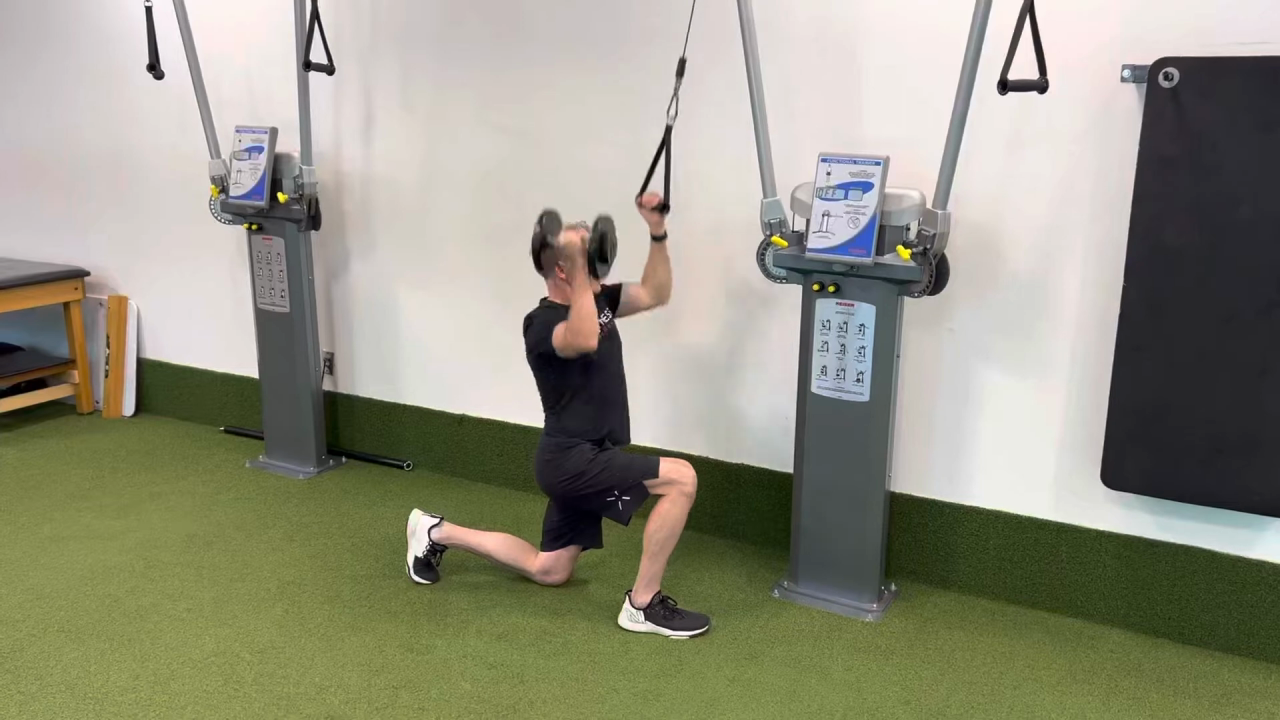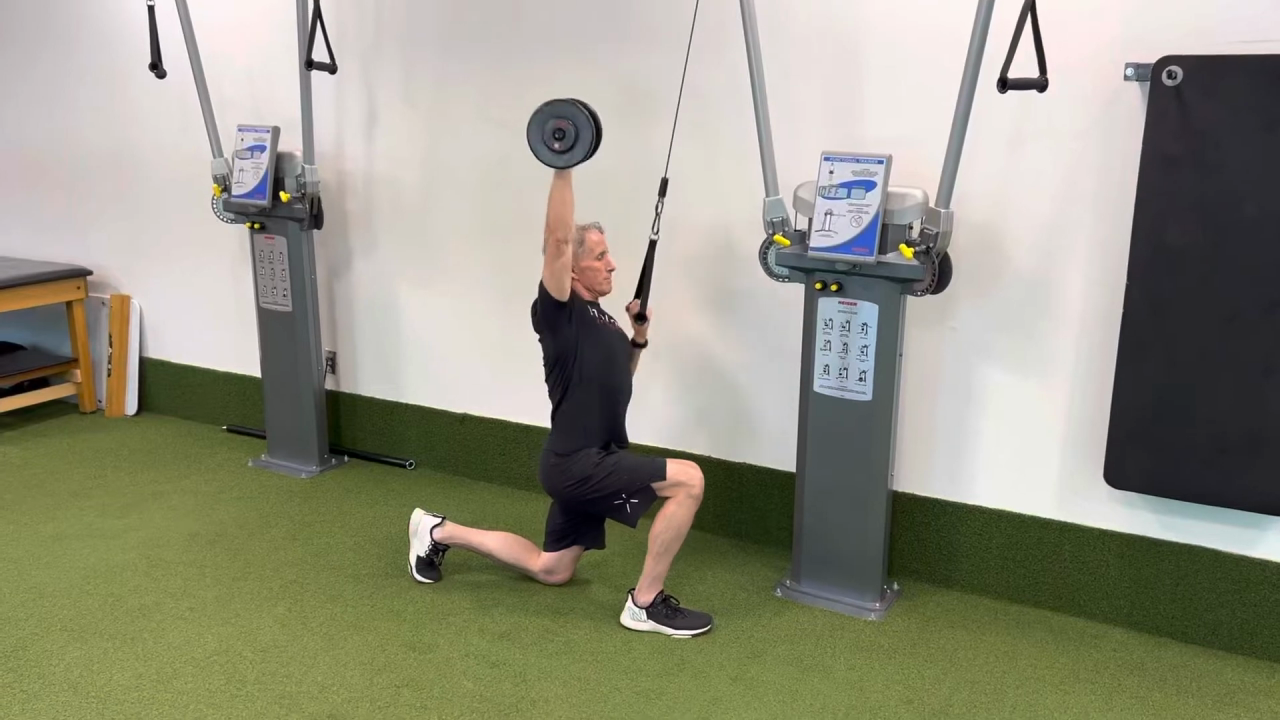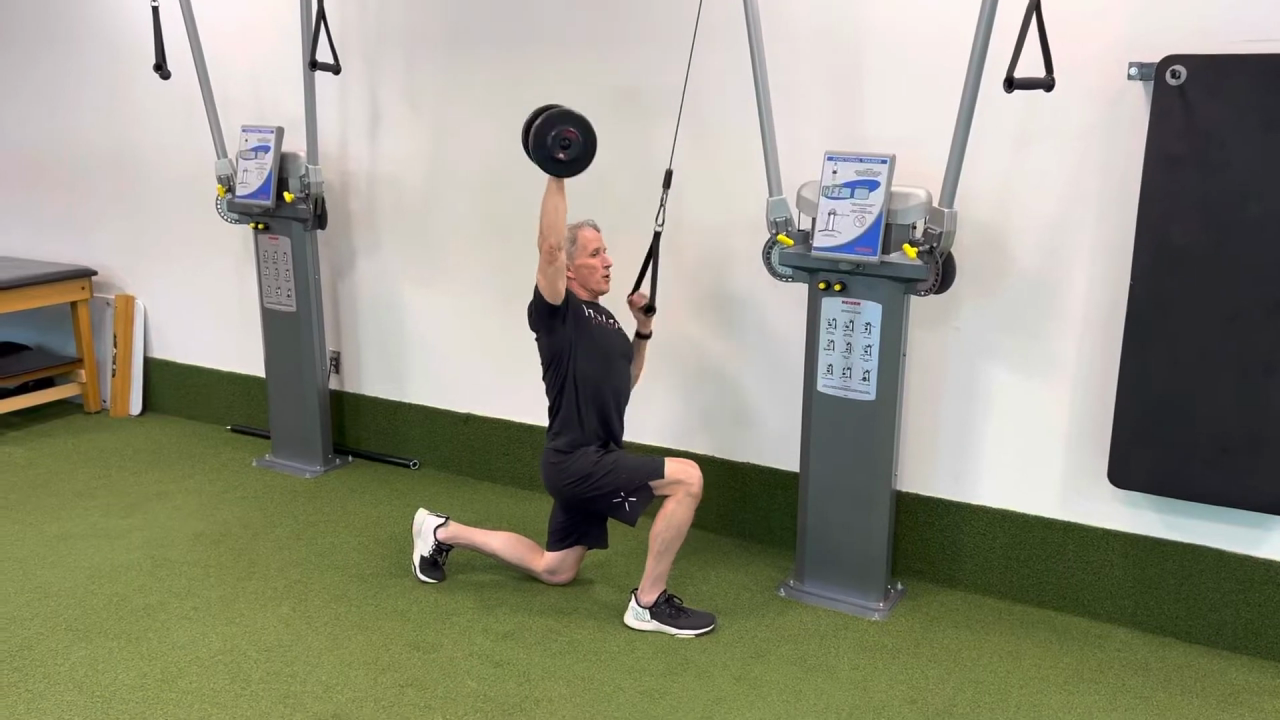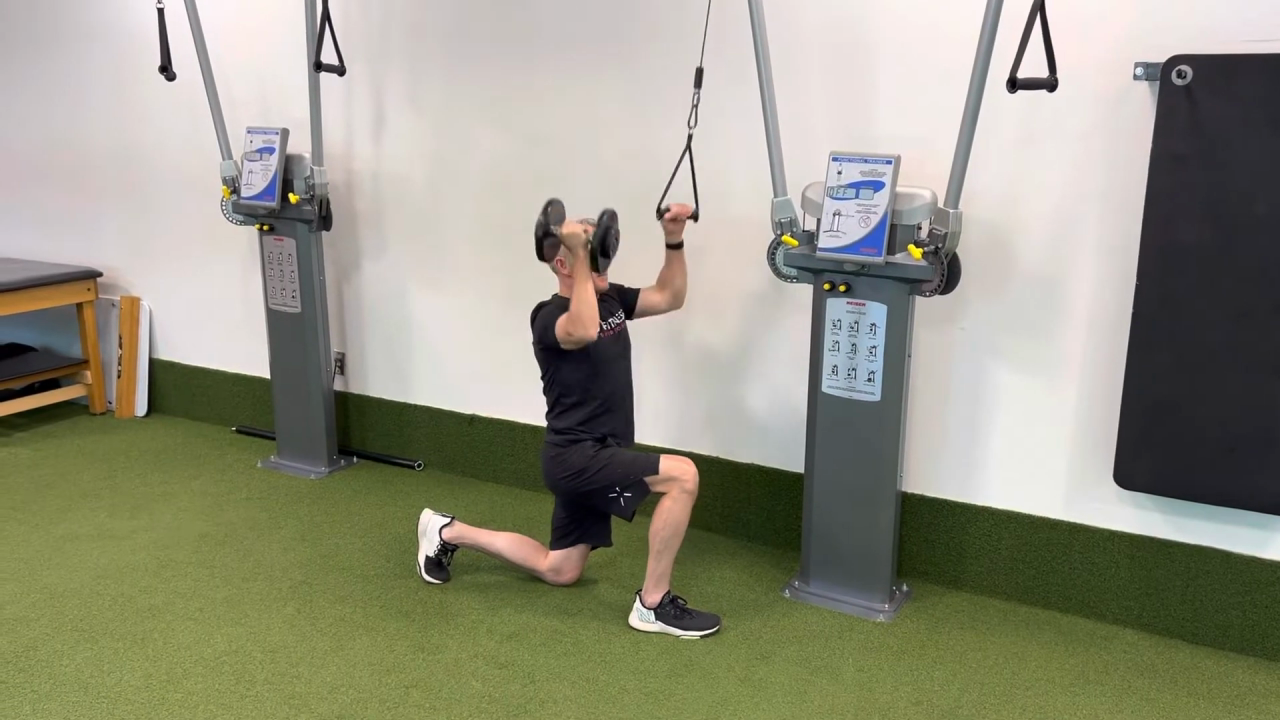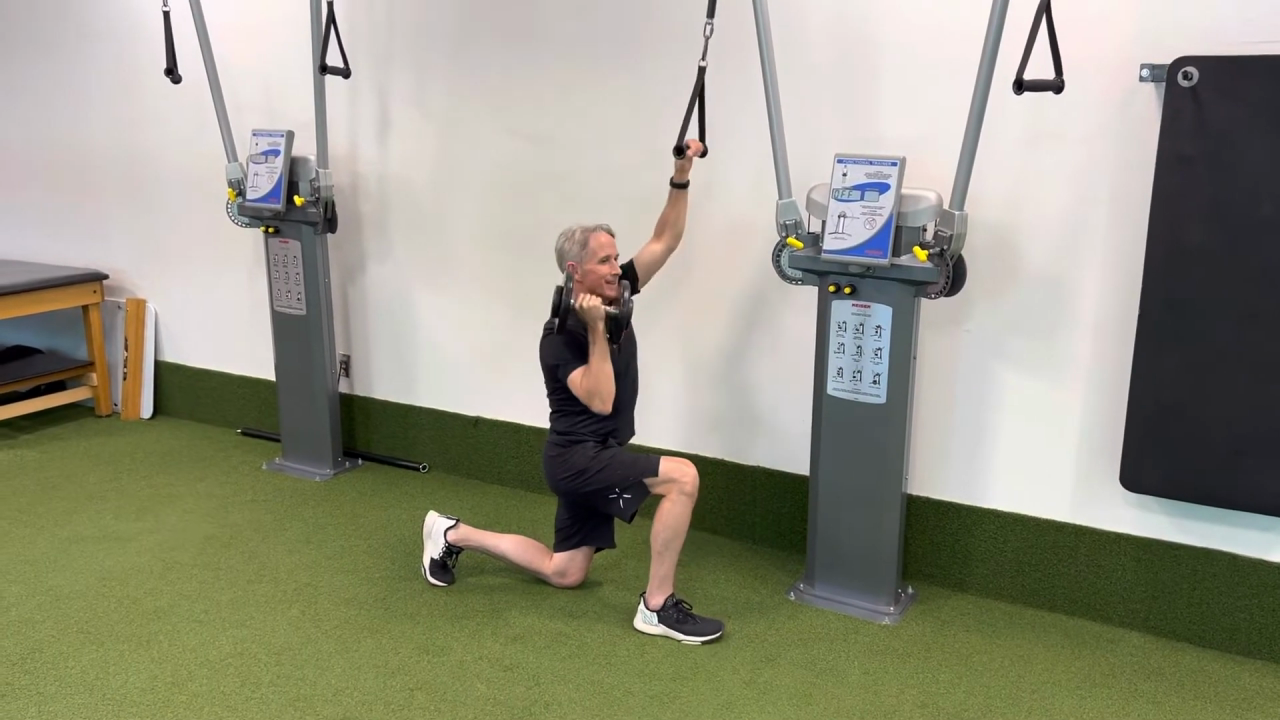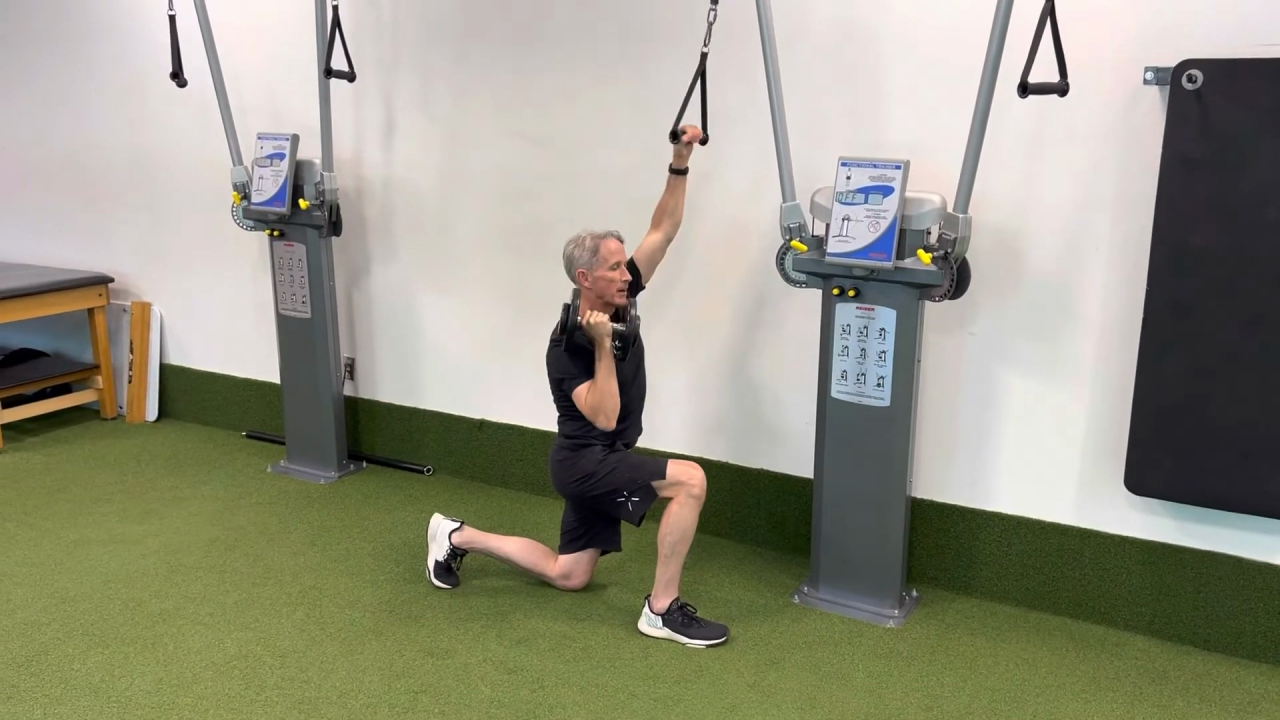
dt=0.5s
person 1, frame 1
left shoulder: (599, 300)
right shoulder: (541, 322)
left elbow: (657, 293)
right elbow: (585, 339)
left wrist: (656, 227)
right wrist: (577, 259)
left hip: (584, 460)
right hip: (573, 460)
left knee: (548, 570)
right knee: (680, 478)
left ankle: (436, 534)
right ankle: (643, 605)
person 1, frame 2
left shoulder: (597, 320)
right shoulder: (557, 310)
right elbow: (558, 240)
left wrist: (638, 336)
right wrist: (562, 167)
left hip: (588, 461)
right hip: (578, 464)
left knee: (550, 570)
right knee: (688, 480)
left ankle: (439, 533)
right ankle: (646, 604)
person 1, frame 3
left shoulder: (599, 315)
right shoulder: (554, 310)
left elbow: (625, 375)
right elbow: (550, 248)
left wrist: (643, 329)
right wrist: (556, 174)
left hip: (588, 459)
right hip: (577, 460)
left knee: (554, 569)
right knee: (686, 479)
left ankle: (442, 533)
right ankle: (649, 603)
person 1, frame 4
left shoulder: (611, 299)
right shoulder: (548, 317)
left elbow: (671, 297)
right elbow: (584, 332)
left wrist: (674, 240)
right wrist: (578, 254)
left hip: (595, 455)
right hip: (576, 456)
left knee: (559, 570)
right knee: (682, 476)
left ankle: (448, 534)
right ankle: (653, 604)
person 1, frame 5
left shoulder: (613, 295)
right shoulder: (560, 335)
left elbow: (666, 239)
right elbow: (601, 400)
left wrist: (681, 175)
right wrist: (596, 332)
left hip: (596, 457)
right hip: (578, 457)
left knee: (563, 572)
right knee: (683, 477)
left ankle: (452, 535)
right ankle: (658, 607)
person 1, frame 6
left shoulder: (619, 300)
right shoulder: (568, 346)
left elbow: (662, 230)
right elbow: (605, 418)
left wrist: (680, 162)
right wrist: (603, 346)
left hip: (603, 462)
right hip: (585, 461)
left knee: (567, 576)
right knee: (690, 480)
left ankle: (457, 537)
right ankle: (663, 610)
